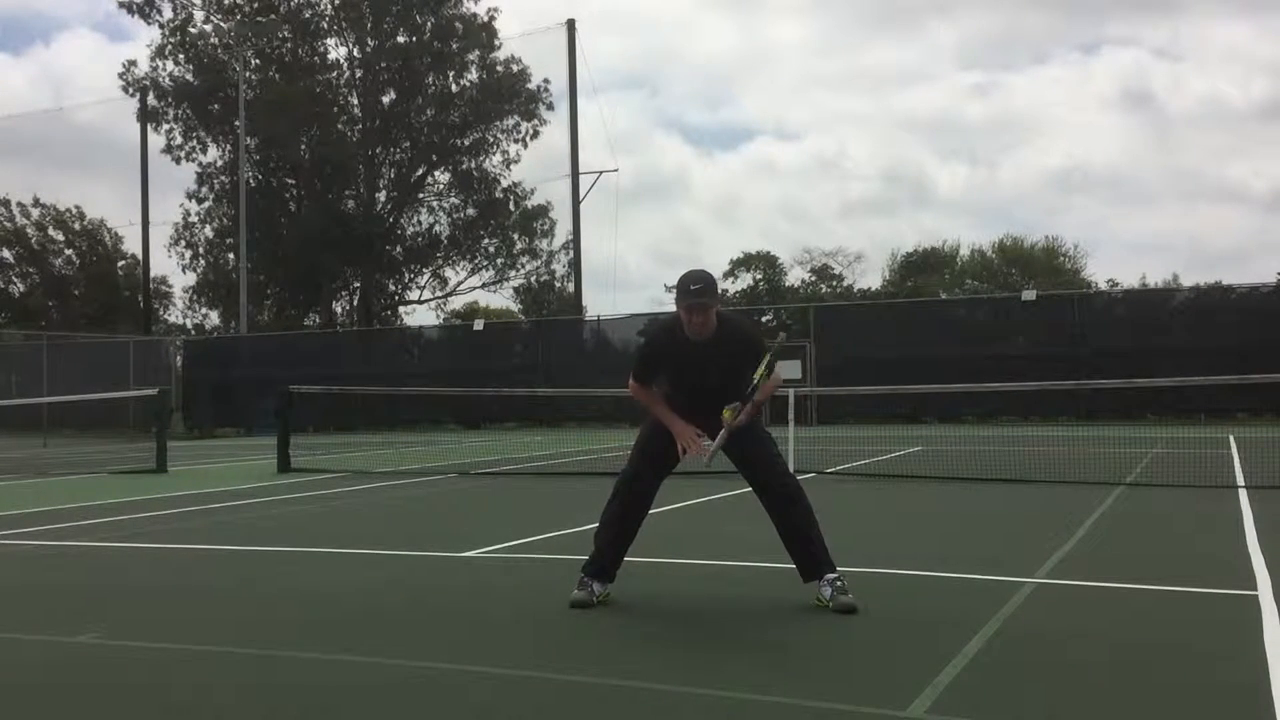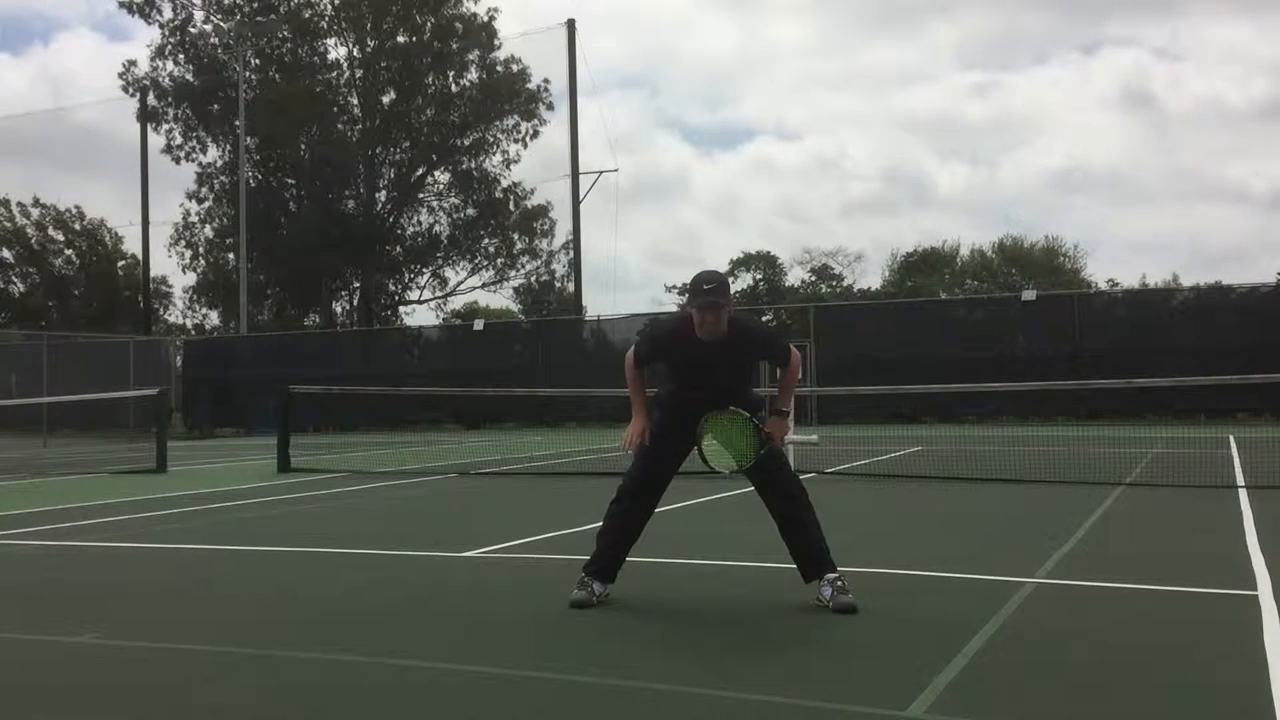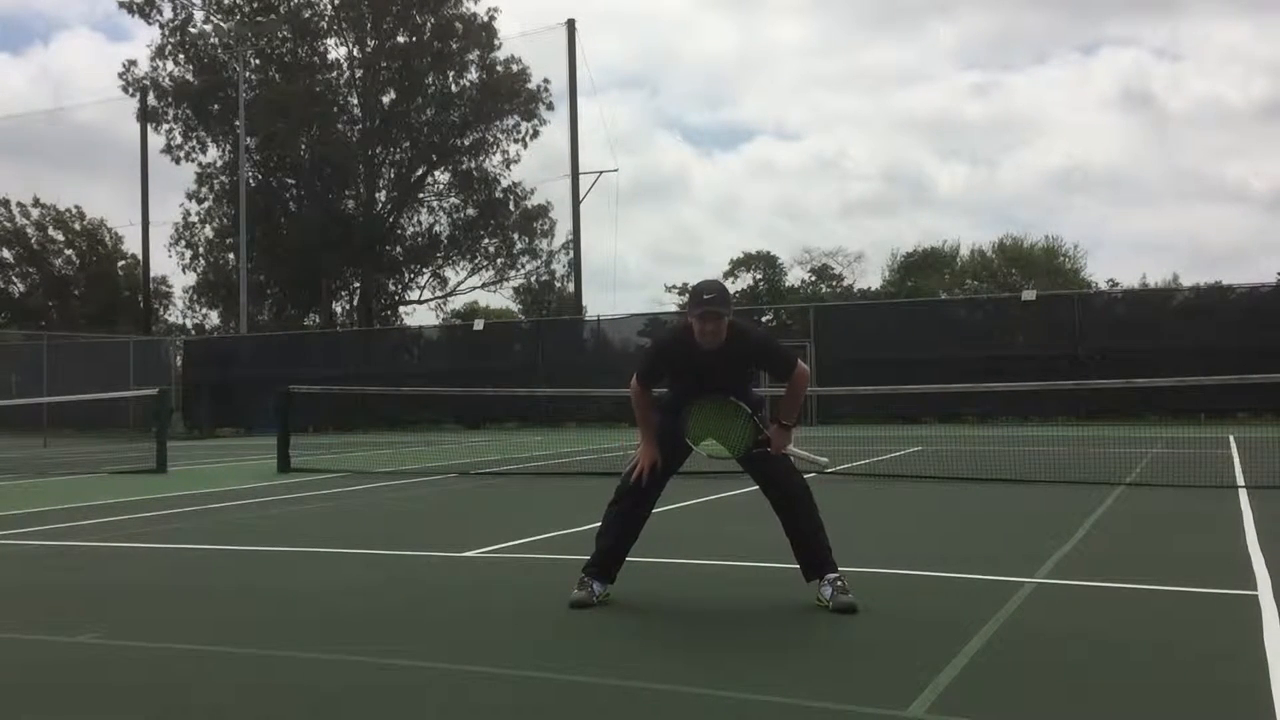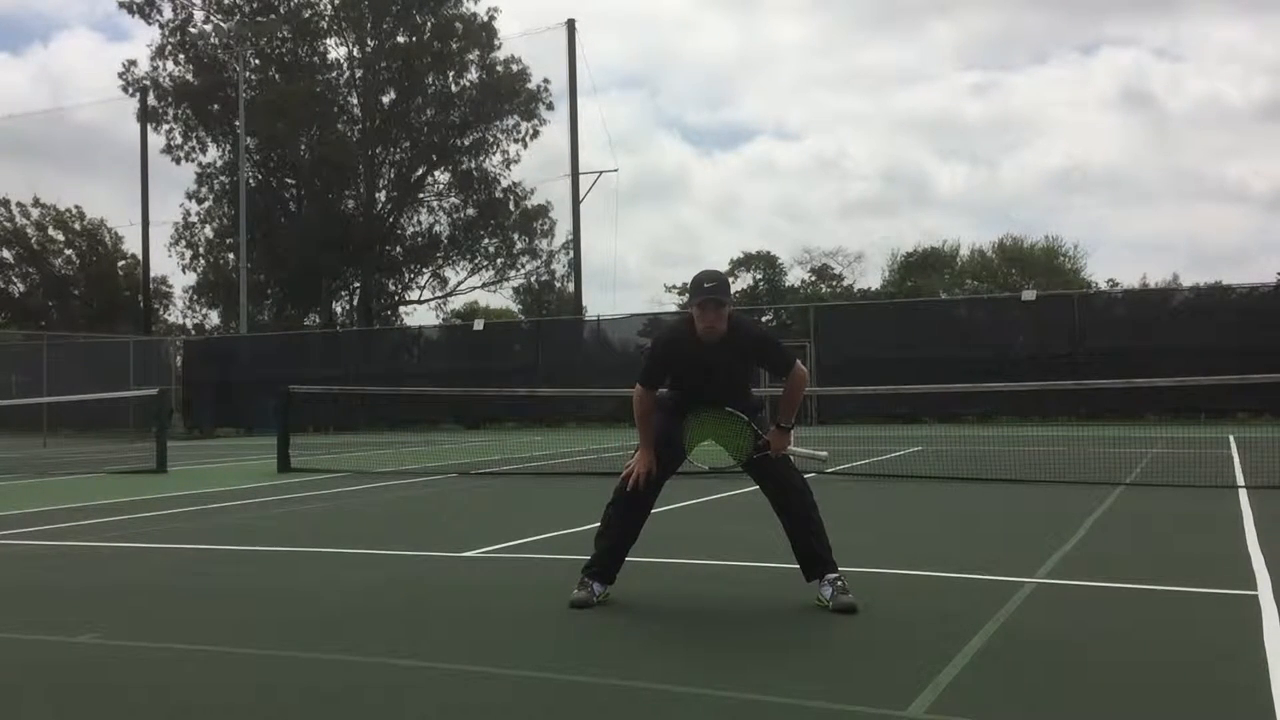
dt=0.4s
person 1, frame 1
left shoulder: (741, 333)
right shoulder: (660, 337)
left elbow: (773, 374)
right elbow: (639, 385)
left wrist: (751, 407)
right wrist: (677, 427)
left hip: (734, 411)
right hip: (676, 414)
left knee: (781, 487)
right knee: (631, 487)
left ankle: (826, 577)
right ankle: (595, 576)
person 1, frame 2
left shoulder: (751, 333)
right shoulder: (668, 333)
left elbow: (792, 360)
right elbow: (633, 360)
left wrist: (780, 413)
right wrist: (639, 415)
left hip: (738, 410)
right hip: (678, 411)
left knee: (785, 489)
right knee: (637, 488)
left ankle: (826, 577)
right ankle: (596, 576)
person 1, frame 3
left shoulder: (752, 341)
right shoulder: (669, 345)
left elbow: (801, 374)
right elbow: (639, 388)
left wrist: (784, 426)
right wrist: (648, 441)
right hip: (679, 414)
left knee: (790, 488)
right knee: (635, 487)
left ankle: (828, 577)
right ankle: (596, 577)
person 1, frame 4
left shoulder: (751, 336)
right shoulder: (669, 340)
left elbow: (798, 375)
right elbow: (644, 393)
left wrist: (783, 427)
right wrist: (646, 449)
left hip: (739, 414)
right hip: (679, 414)
left knee: (791, 488)
right knee: (634, 487)
left ankle: (827, 578)
right ankle: (596, 578)
